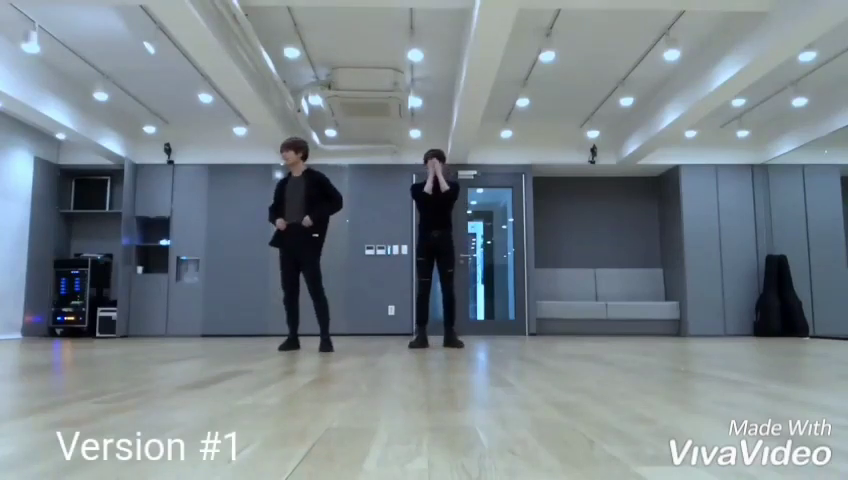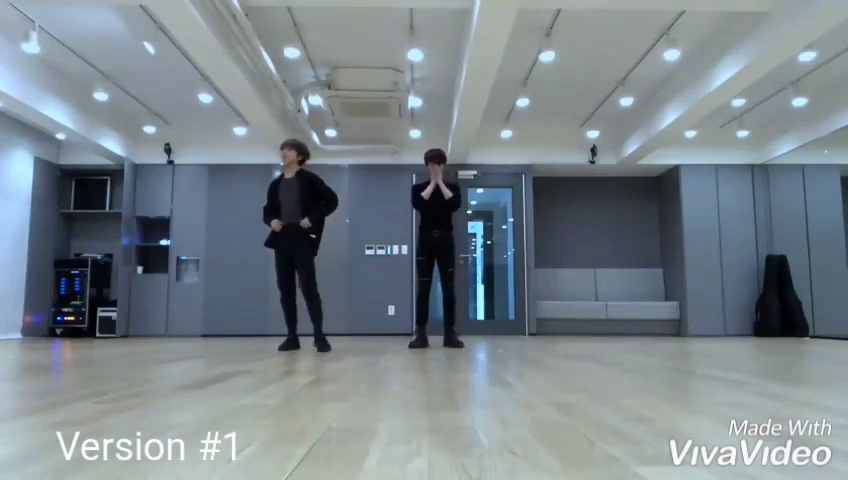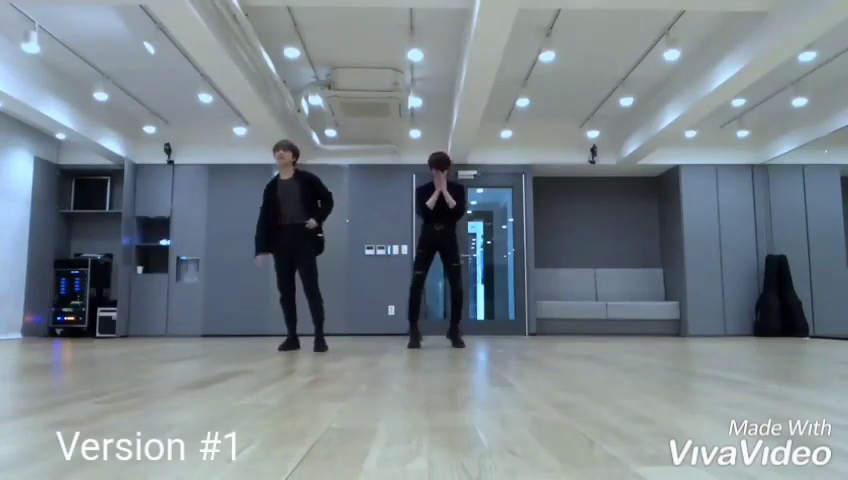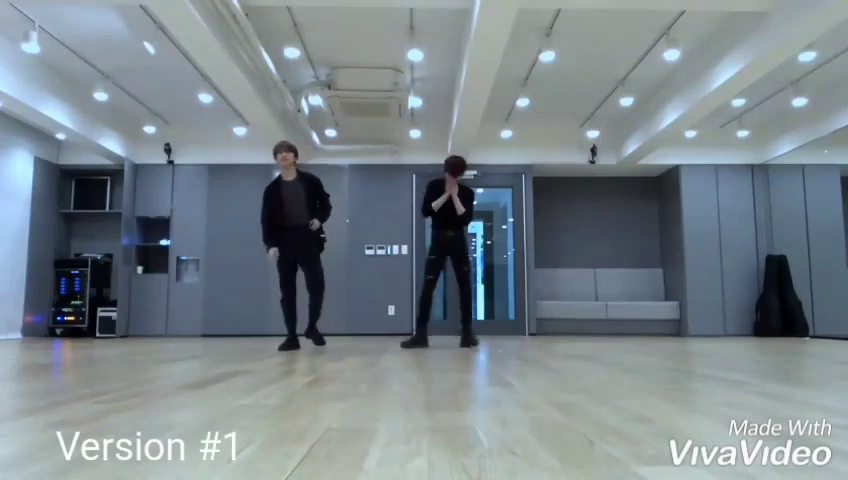
dt=0.3s
person 1, frame 1
left shoulder: (316, 179)
right shoulder: (283, 184)
left elbow: (337, 201)
right elbow: (274, 208)
left wrist: (314, 216)
right wrist: (275, 219)
left hip: (308, 239)
right hip: (286, 240)
left knee: (315, 288)
right knee: (289, 290)
left ankle: (325, 337)
right ankle: (293, 337)
person 1, frame 2
left shoulder: (309, 179)
right shoulder: (276, 185)
left elbow: (331, 201)
right elbow: (268, 210)
left wrist: (312, 218)
right wrist: (270, 221)
left hip: (303, 239)
right hip: (282, 241)
left knee: (308, 287)
right knee: (286, 290)
left ankle: (319, 335)
right ankle: (292, 337)
person 1, frame 3
left shoulder: (308, 180)
right shoulder: (271, 187)
left elbow: (328, 200)
right elbow: (264, 219)
left wrist: (318, 218)
right wrist: (261, 249)
left hip: (305, 238)
right hip: (281, 241)
left knee: (311, 287)
right knee: (286, 290)
left ankle: (319, 335)
right ankle: (292, 336)
person 1, frame 4
left shoulder: (310, 181)
right shoulder: (272, 189)
left elbow: (325, 203)
right elbow: (267, 220)
left wrist: (320, 219)
right wrist: (270, 244)
left hip: (308, 240)
right hip: (285, 242)
left knee: (316, 285)
right knee: (287, 290)
left ankle: (312, 327)
right ankle: (292, 336)
person 2, frame 1
left shoulder: (452, 185)
right shoulder: (418, 187)
left elbow: (450, 198)
right elbow: (423, 199)
left wrist: (439, 174)
right wrist: (431, 175)
left hip: (444, 239)
right hip: (425, 240)
left knee: (448, 287)
right knee: (423, 288)
left ankle: (450, 333)
right ankle: (421, 334)
person 2, frame 2
left shoulder: (452, 187)
right shoulder: (418, 188)
left elbow: (455, 205)
right elbow: (417, 204)
left wrist: (440, 182)
right wrist: (432, 183)
left hip: (445, 239)
right hip: (426, 239)
left knee: (448, 287)
right knee: (423, 287)
left ankle: (450, 333)
right ankle: (421, 334)
person 2, frame 3
left shoulder: (457, 189)
right shoulder: (423, 190)
left elbow: (459, 213)
right elbow: (422, 212)
left wrist: (445, 190)
right wrist: (437, 191)
left hip: (448, 237)
right hip: (428, 236)
left knee: (456, 284)
right knee: (417, 283)
left ankle: (454, 329)
right ankle: (414, 330)
person 2, frame 4
left shoulder: (467, 193)
right shoulder: (434, 187)
left elbow: (466, 219)
right elbow: (425, 211)
left wrist: (455, 196)
right wrist: (445, 195)
left hip: (458, 241)
right hip: (439, 240)
left knee: (465, 286)
right knee: (428, 286)
left ankle: (467, 333)
right ankle: (420, 334)
